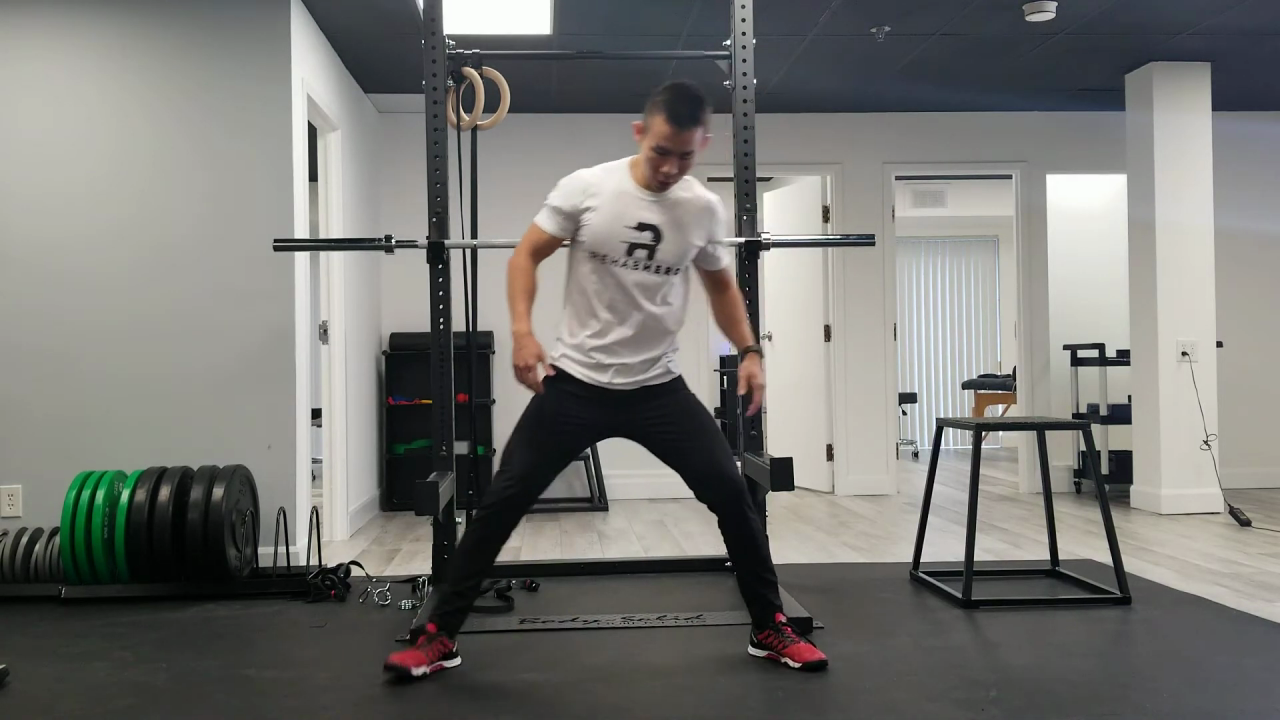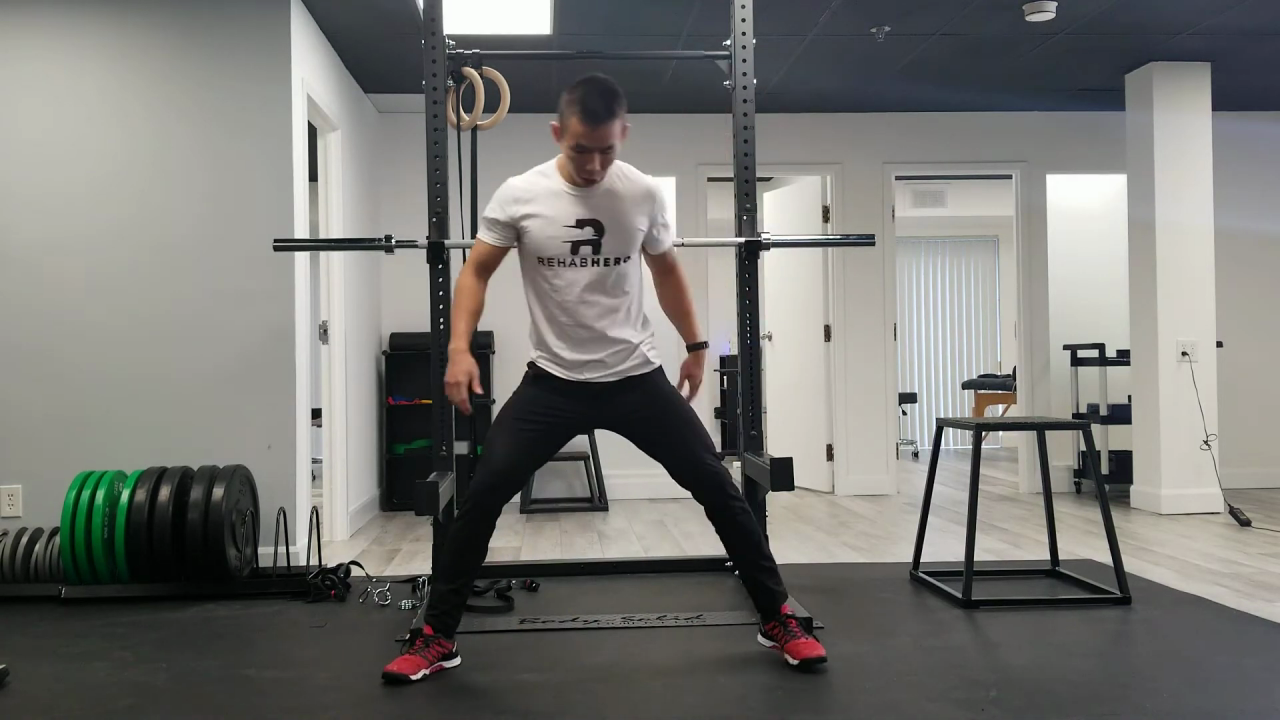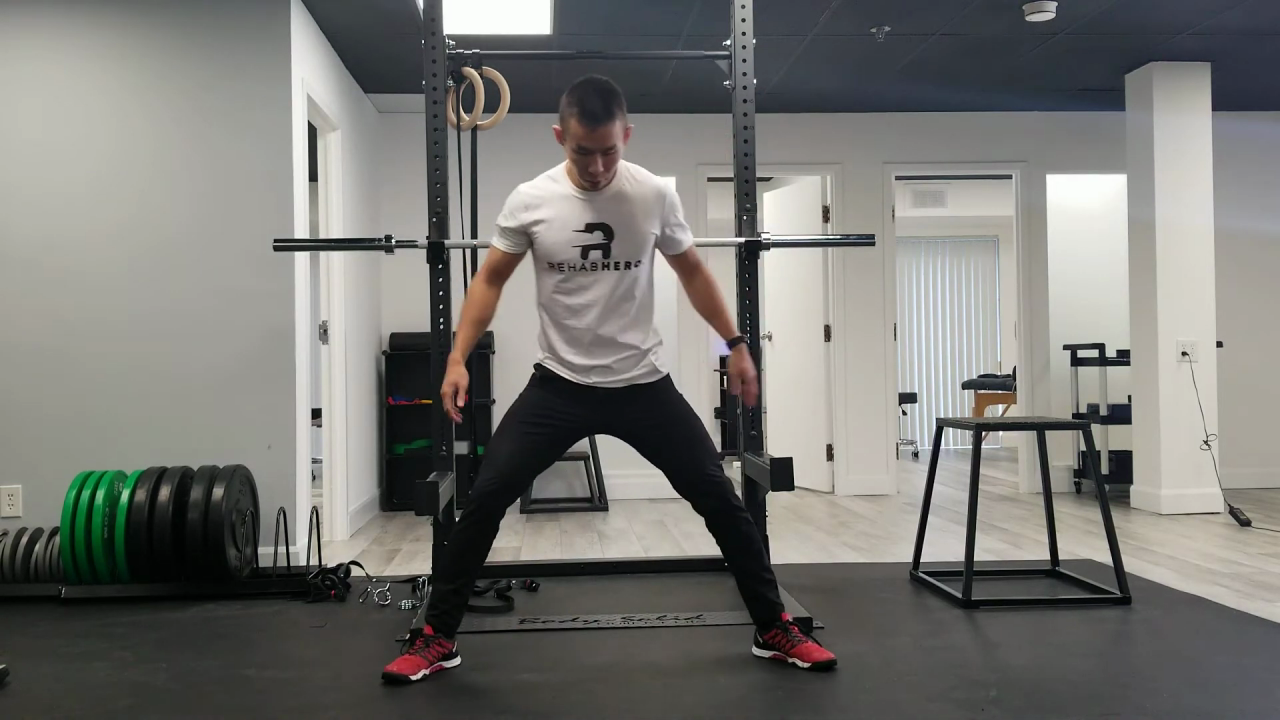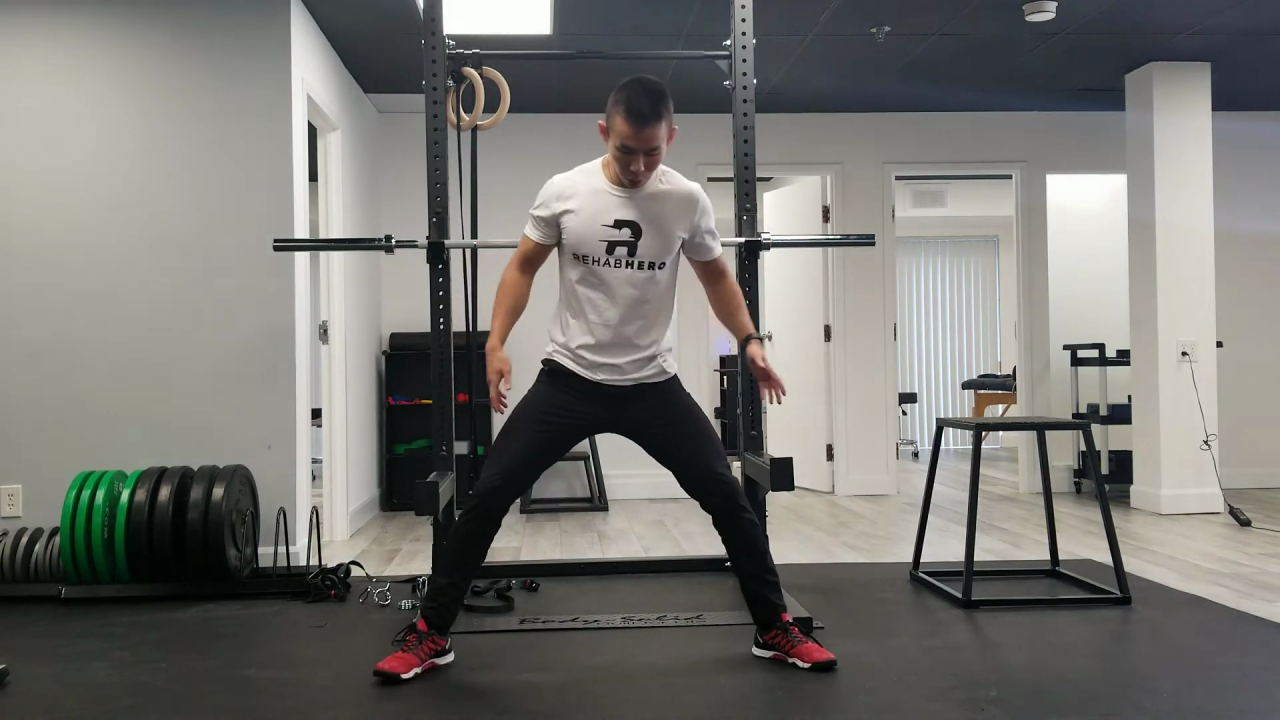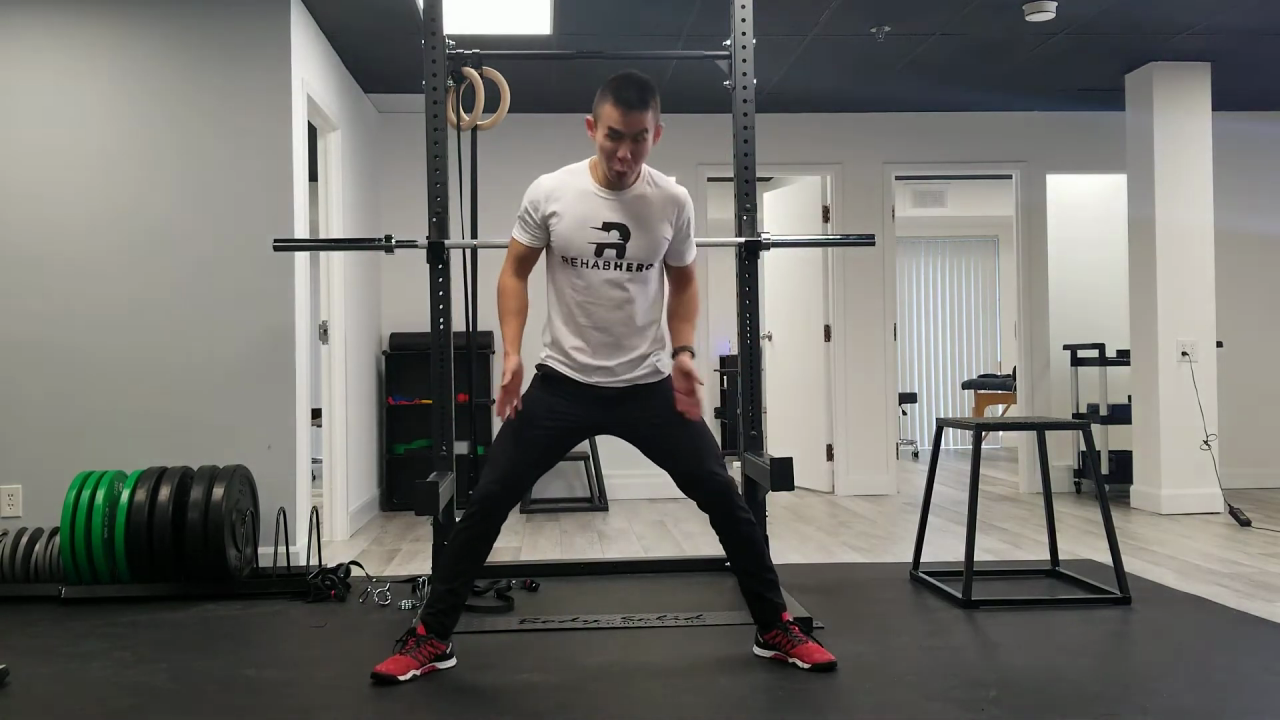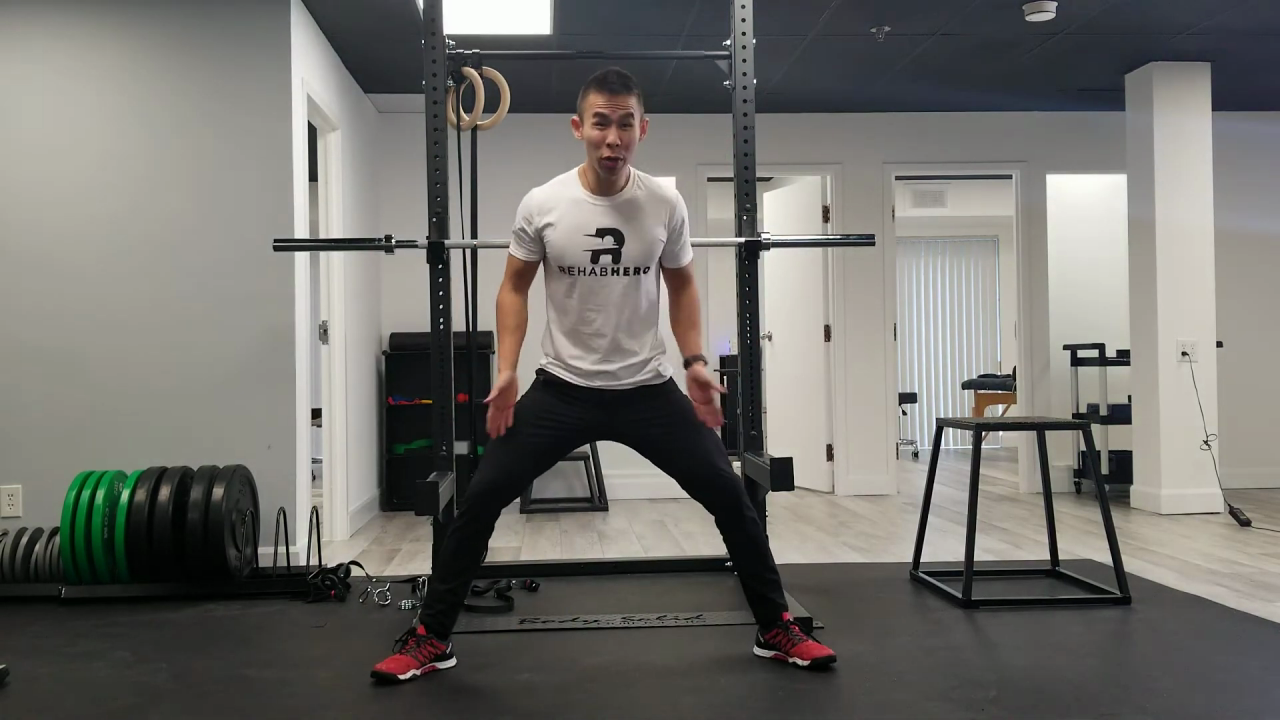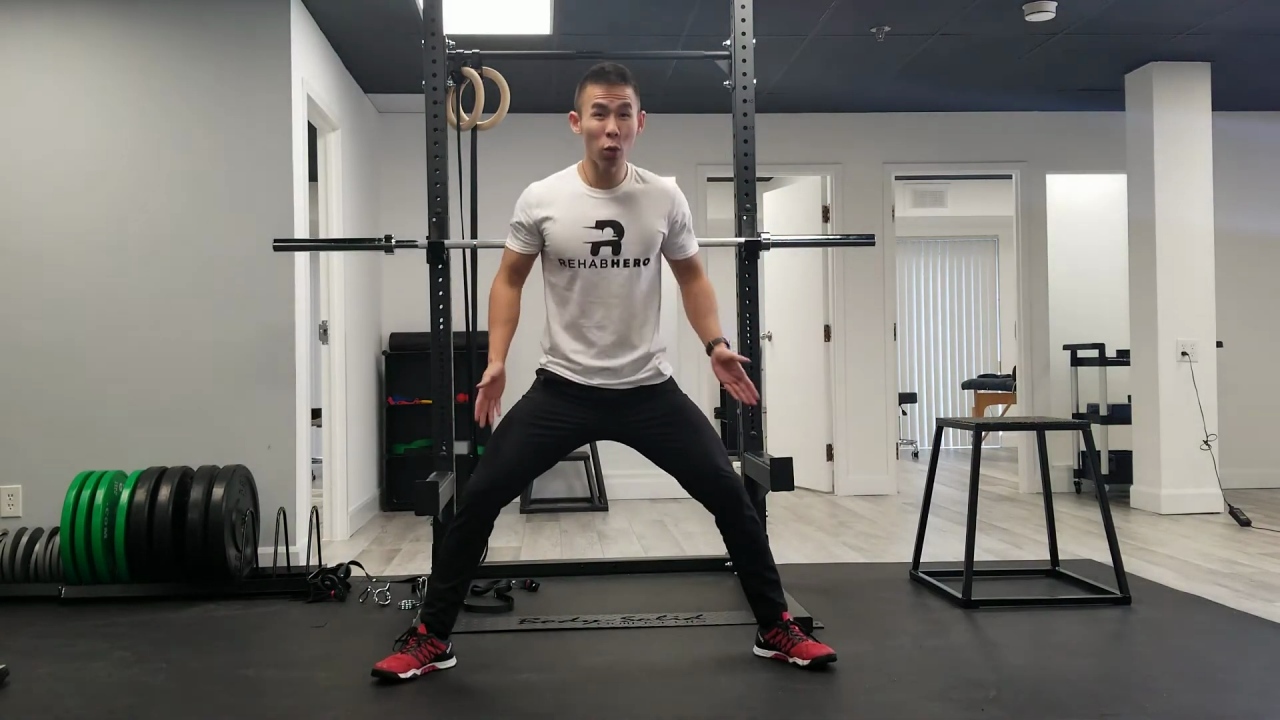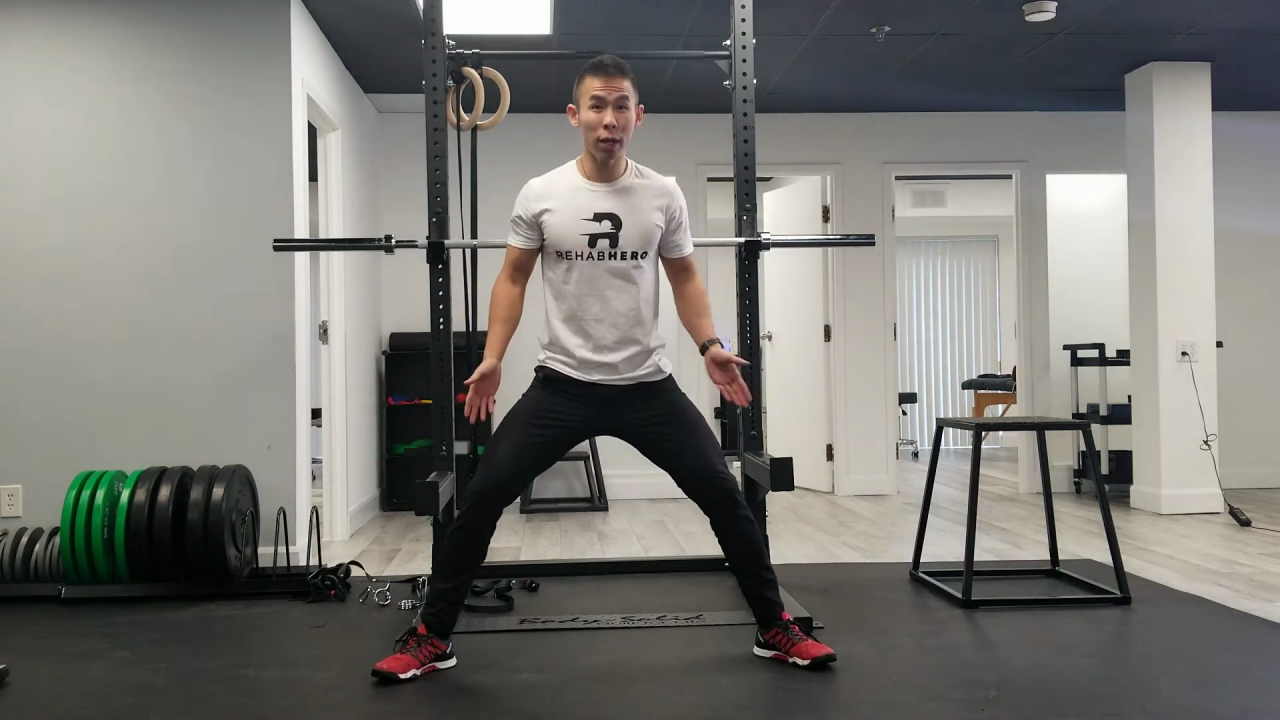
dt=0.2s
person 1, frame 1
left shoulder: (705, 209)
right shoulder: (584, 188)
left elbow: (721, 285)
right elbow: (526, 255)
left wrist: (749, 352)
right wrist: (522, 330)
left hip: (657, 387)
right hip: (575, 381)
left knee: (729, 492)
right knee: (505, 498)
left ankle: (769, 627)
right ankle: (439, 634)
person 1, frame 2
left shoulder: (644, 193)
right shoulder: (519, 195)
left elbow: (666, 270)
right elbow: (475, 270)
left wrist: (696, 345)
right wrist: (460, 346)
left hip: (636, 377)
right hip: (554, 379)
left knee: (715, 485)
right knee: (483, 494)
left ankle: (778, 620)
right ankle: (437, 636)
person 1, frame 3
left shoulder: (655, 195)
right shoulder: (530, 200)
left elbow: (691, 270)
right elbow: (489, 279)
left wrist: (736, 344)
right wrist: (457, 358)
left hip: (642, 384)
right hip: (559, 384)
left knee: (717, 496)
right knee: (487, 497)
left ankle: (775, 629)
right ankle: (436, 637)
person 1, frame 4
left shoulder: (688, 199)
right shoulder: (563, 192)
left elbow: (716, 276)
right elbow: (522, 268)
left wrist: (751, 341)
right wrist: (495, 345)
left hip: (652, 383)
right hip: (569, 380)
left knee: (726, 496)
right knee: (490, 493)
left ankle: (775, 629)
right ankle: (430, 634)
person 1, frame 5
left shoulder: (674, 201)
right shoulder: (549, 192)
right elbow: (514, 272)
left wrist: (684, 352)
right wrist: (511, 352)
left hip: (647, 385)
right hip: (562, 383)
left knee: (722, 497)
right knee: (489, 499)
left ankle: (775, 630)
right ankle: (430, 638)
person 1, frame 6
left shoulder: (665, 203)
right shoulder: (542, 204)
left elbow: (682, 285)
right elbow: (514, 287)
left wrist: (695, 361)
right wrist: (507, 368)
left hip: (647, 391)
right hip: (561, 390)
left knee: (728, 495)
right knee: (480, 499)
left ankle: (776, 630)
right ankle: (430, 638)
person 1, frame 7
left shoulder: (666, 198)
right shoulder: (540, 199)
left elbow: (692, 277)
right elbow: (509, 280)
left wrist: (717, 345)
right wrist: (496, 361)
left hip: (648, 388)
right hip: (562, 388)
left knee: (728, 494)
right knee: (480, 497)
left ankle: (776, 629)
right ankle: (431, 638)
person 1, frame 8
left shoulder: (663, 195)
right shoulder: (540, 193)
left elbow: (684, 278)
right elbow: (512, 279)
left wrist: (711, 346)
right wrist: (491, 358)
left hip: (646, 385)
right hip: (562, 385)
left knee: (722, 494)
right knee: (484, 495)
left ankle: (775, 629)
right ankle: (431, 638)
